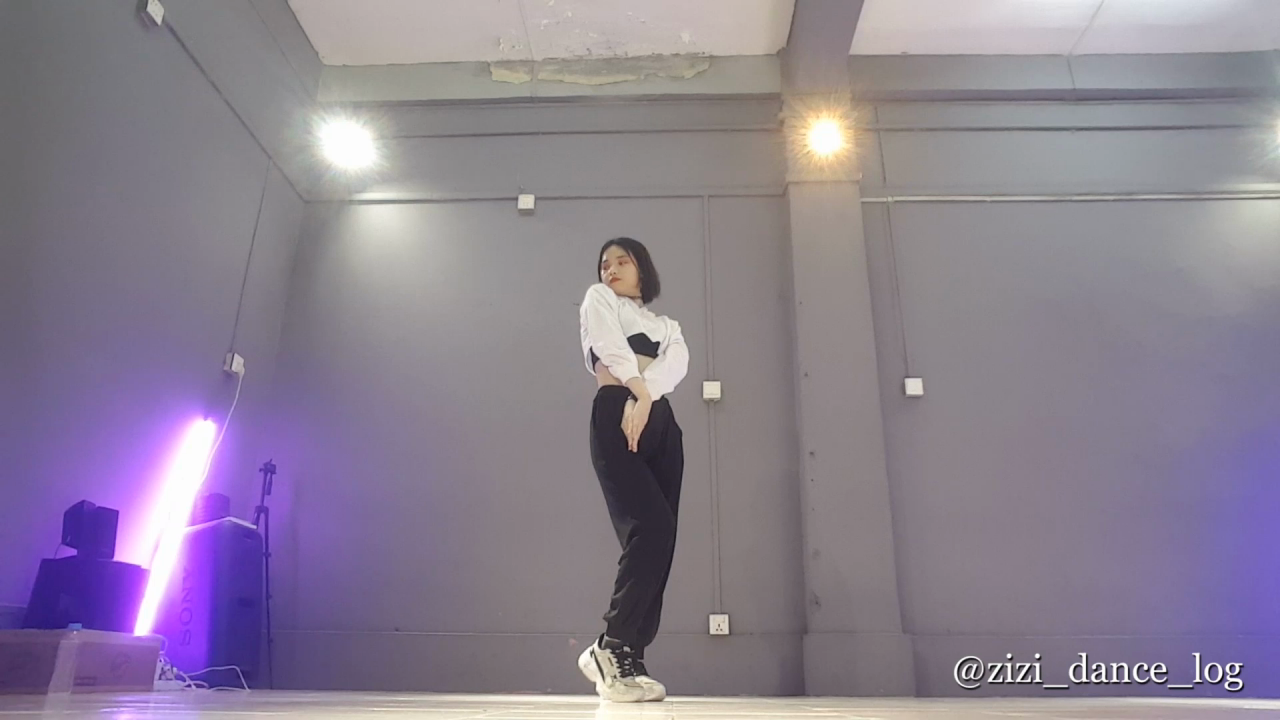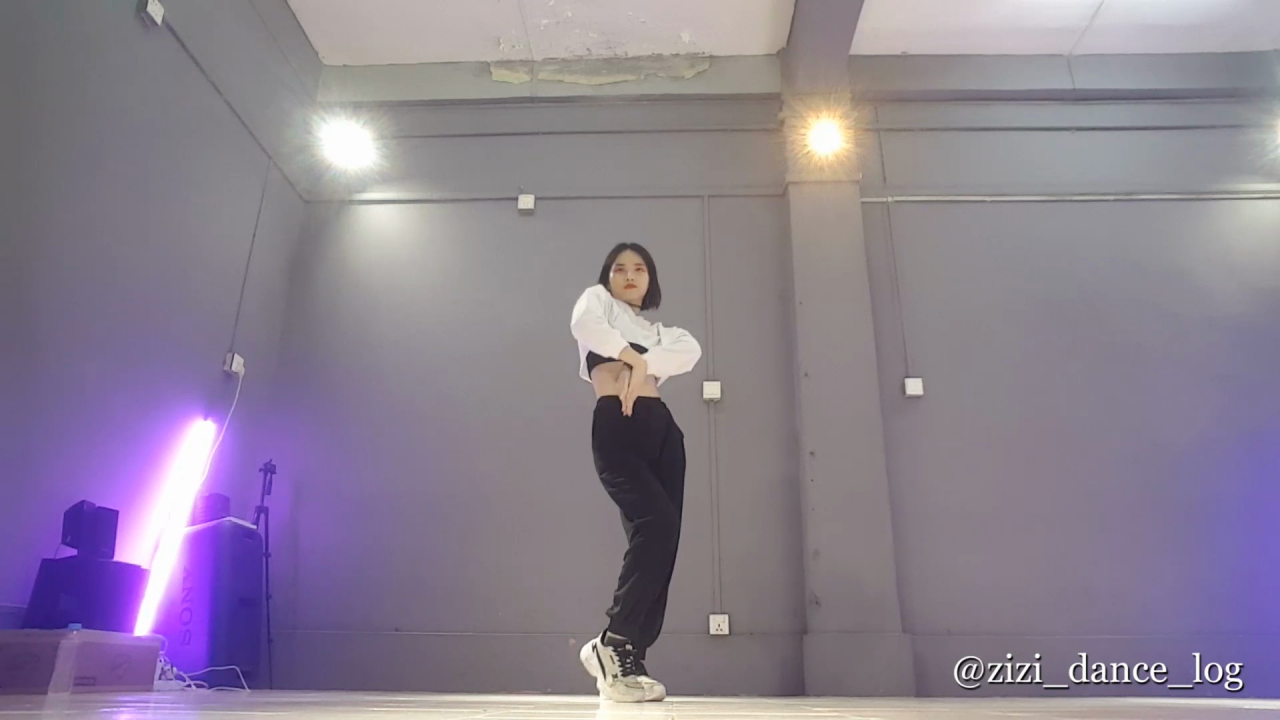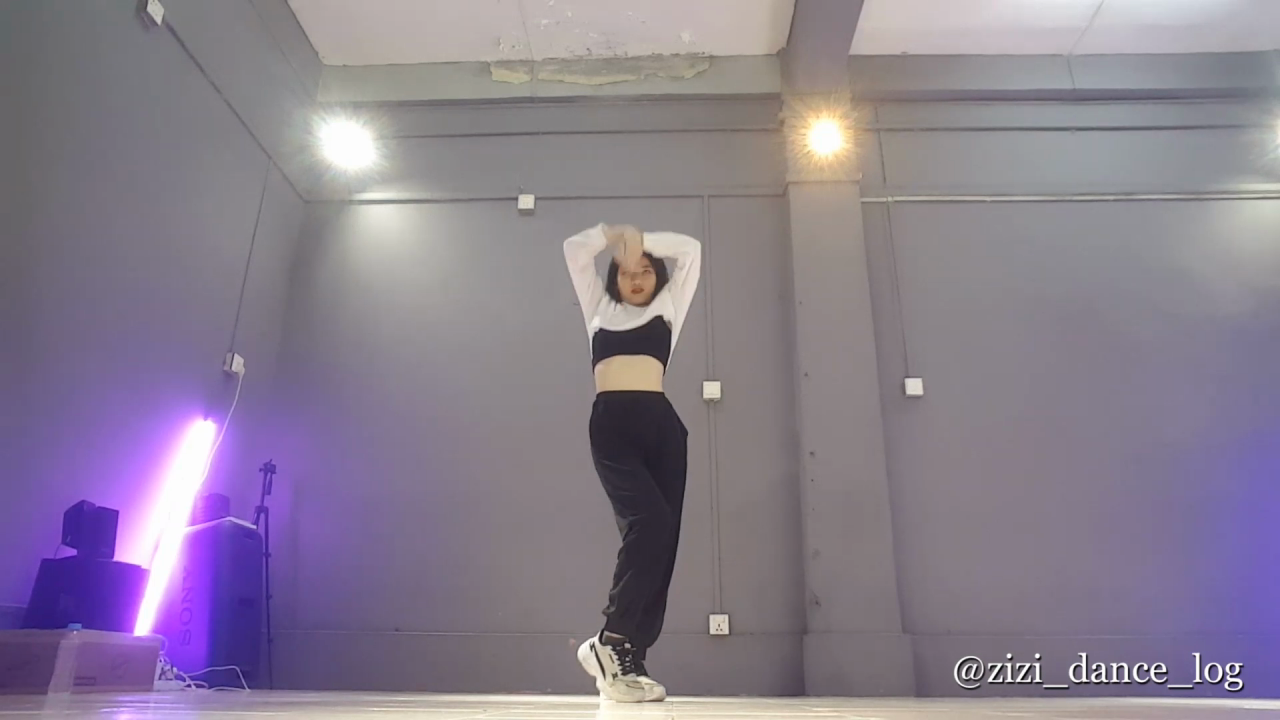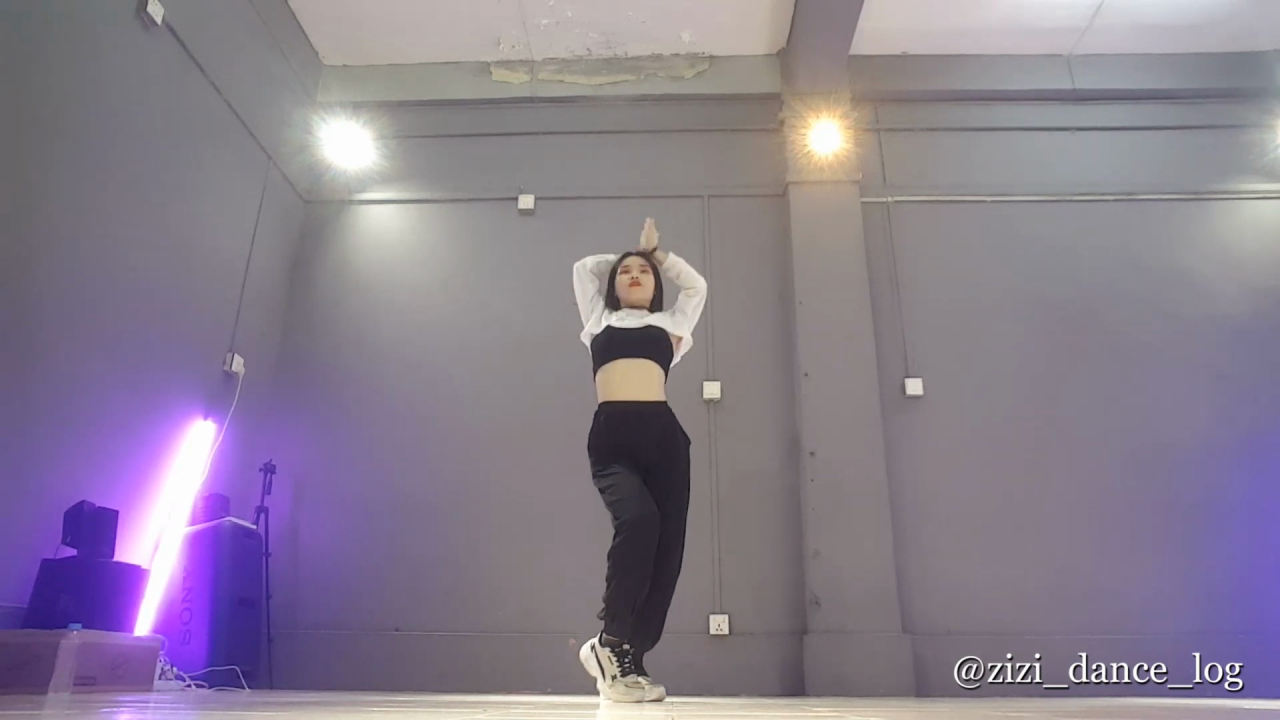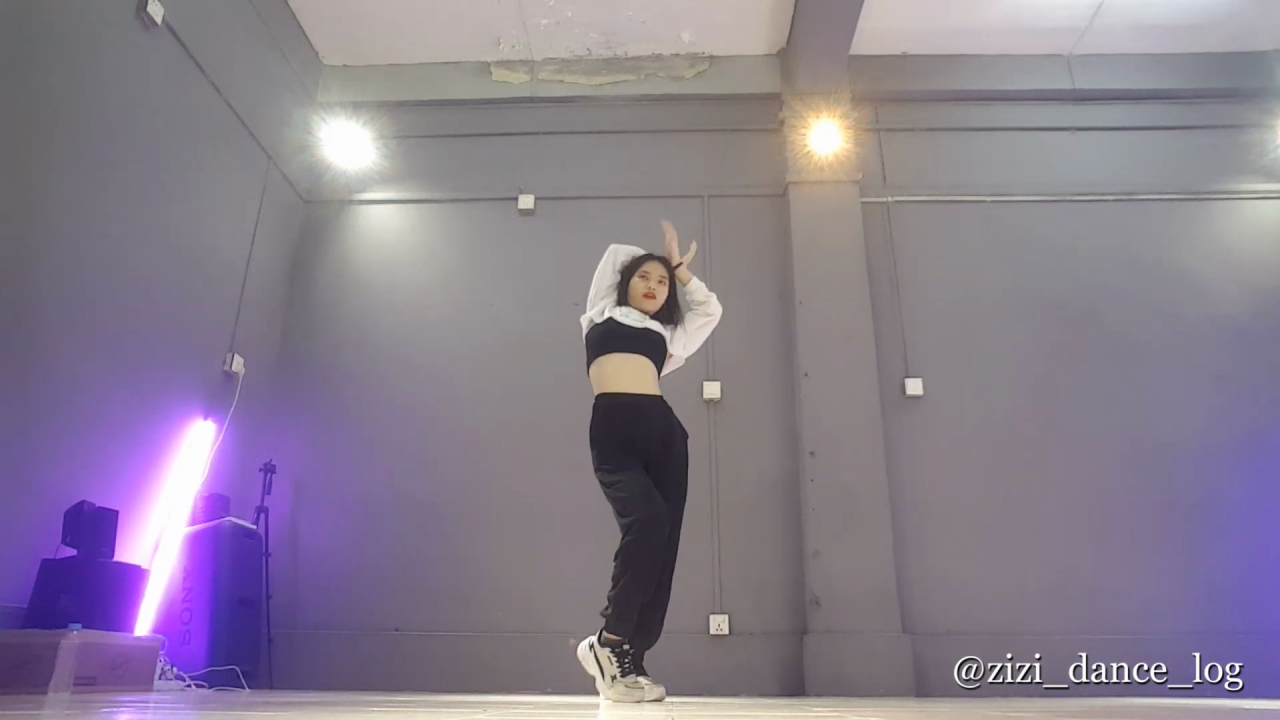
dt=1s
person 1, frame 1
left shoulder: (665, 324)
right shoulder: (599, 299)
left elbow: (676, 362)
right elbow: (610, 345)
left wrist: (645, 399)
right wrist: (637, 388)
left hip: (660, 421)
right hip: (616, 415)
left knee: (661, 535)
right knee: (650, 527)
left ankle: (628, 658)
right ankle: (612, 646)
person 1, frame 2
left shoulder: (659, 330)
right shoulder: (598, 301)
left elbow: (690, 351)
right elbow: (584, 325)
left wrist: (644, 363)
right wrist: (629, 354)
left hip: (660, 427)
right hip: (615, 425)
left knee: (662, 536)
right knee: (656, 525)
left ankle: (629, 658)
right ankle: (613, 642)
person 1, frame 3
left shoulder: (668, 309)
right shoulder: (600, 308)
left elbow: (689, 249)
right elbow: (575, 247)
left wrist: (644, 240)
right wrist: (615, 235)
left hip: (661, 423)
right hip: (612, 425)
left knee: (663, 535)
right knee: (648, 523)
left ankle: (629, 657)
right ankle: (611, 642)
person 1, frame 4
left shoulder: (669, 324)
right shoulder: (599, 320)
left elbow: (696, 285)
right elbow: (583, 268)
left wrist: (656, 252)
right wrist: (628, 256)
left hip: (663, 435)
right hip: (611, 438)
left knee: (668, 545)
right knee: (637, 521)
left ankle: (627, 656)
right ankle: (612, 644)
person 1, frame 5
left shoulder: (667, 334)
right shoulder: (601, 311)
left elbow: (710, 309)
right elbow: (614, 253)
left wrist: (678, 267)
right wrist: (651, 258)
left hip: (663, 431)
right hip: (613, 433)
left knee: (663, 539)
right knee: (647, 522)
left ankle: (629, 657)
right ankle: (610, 643)
